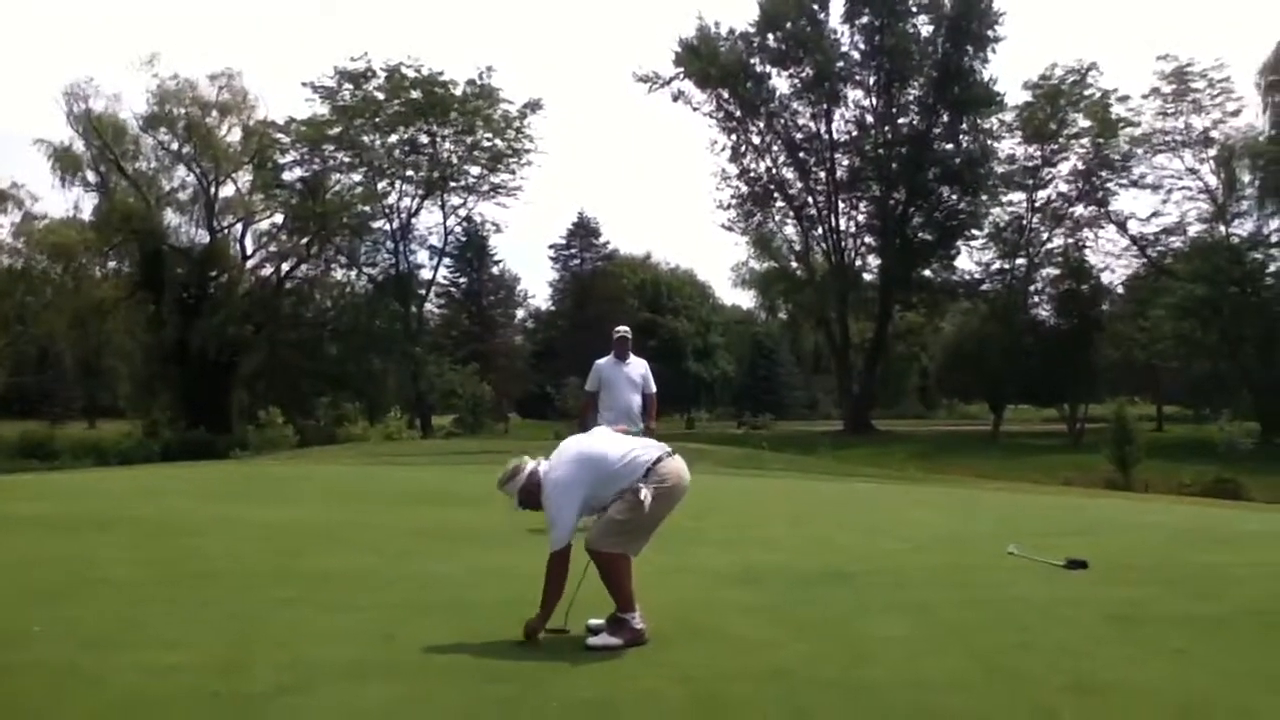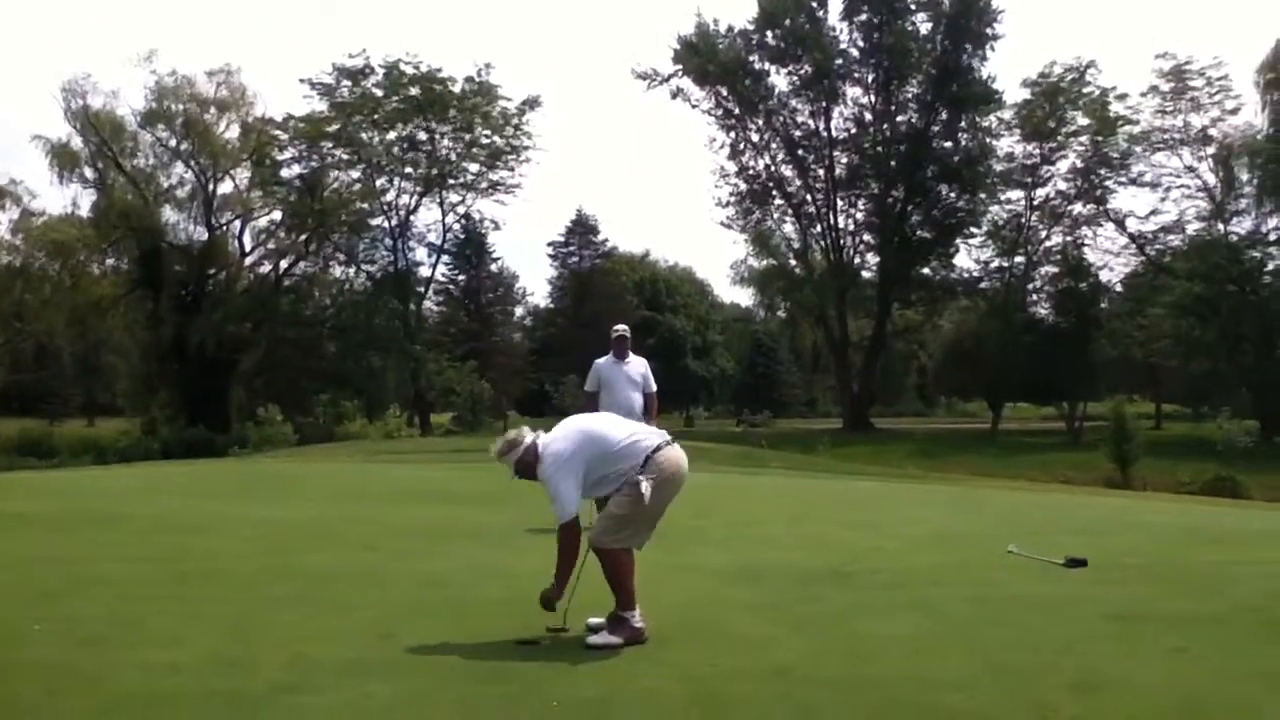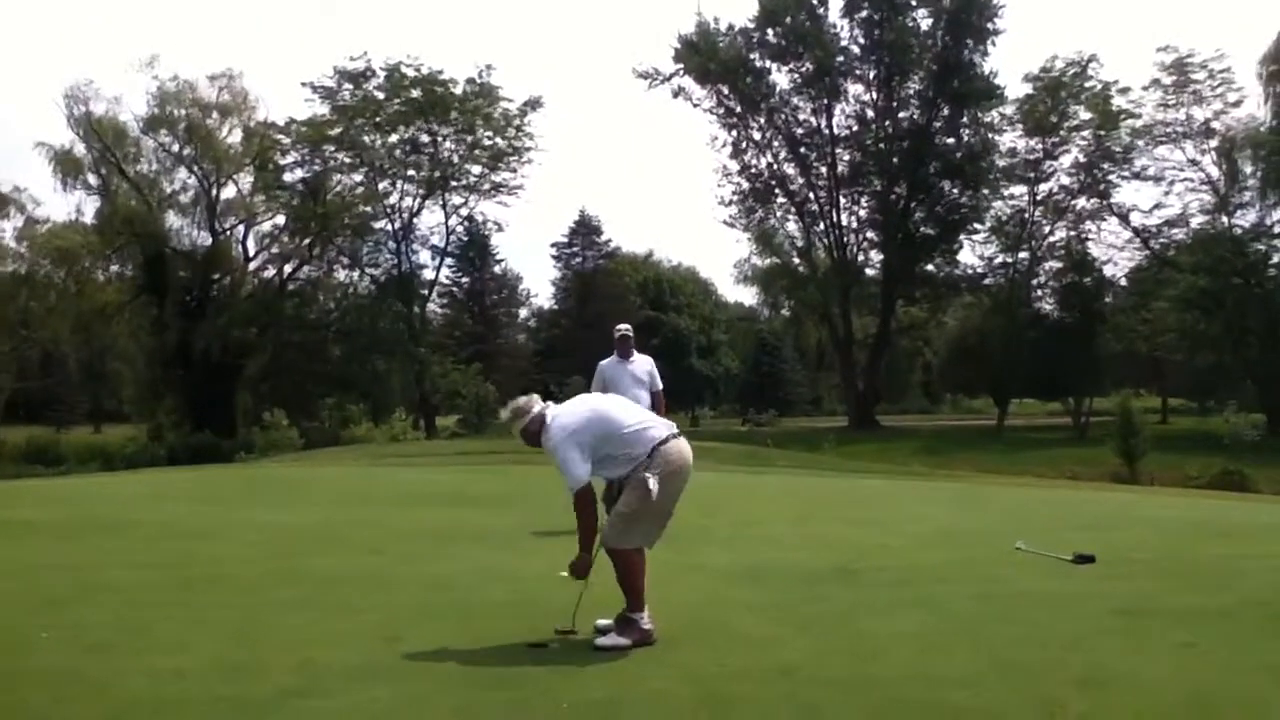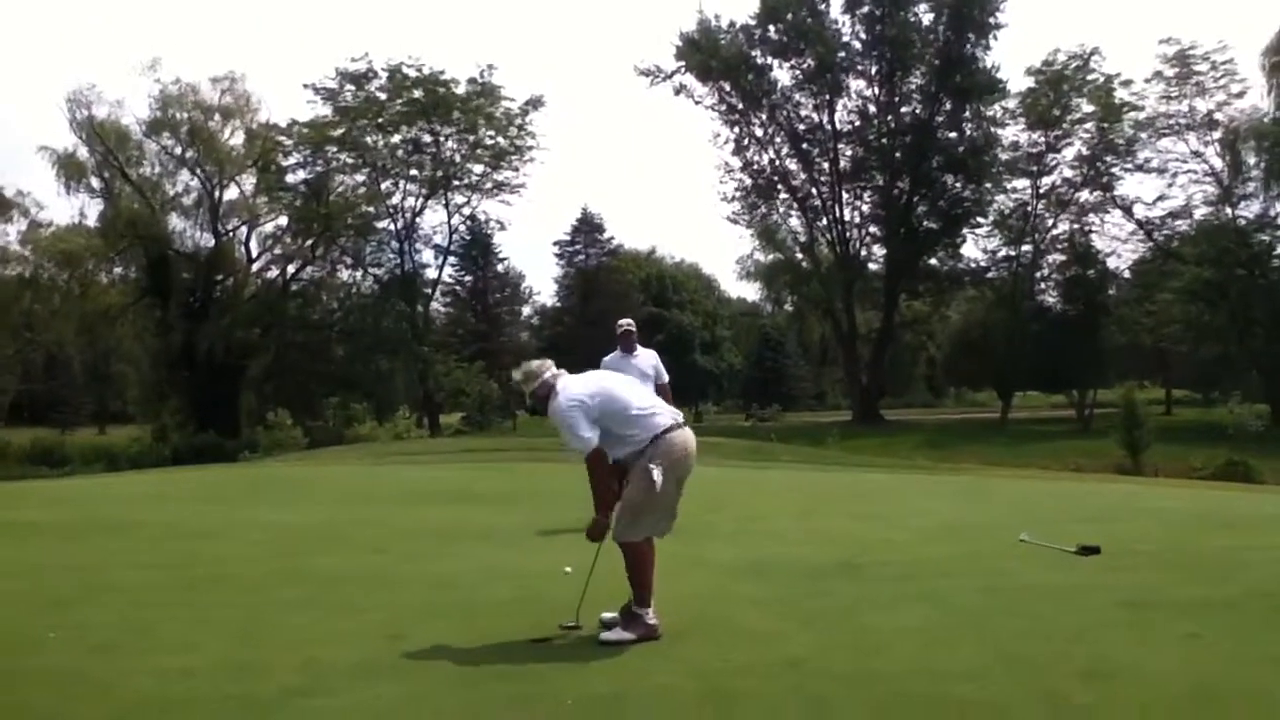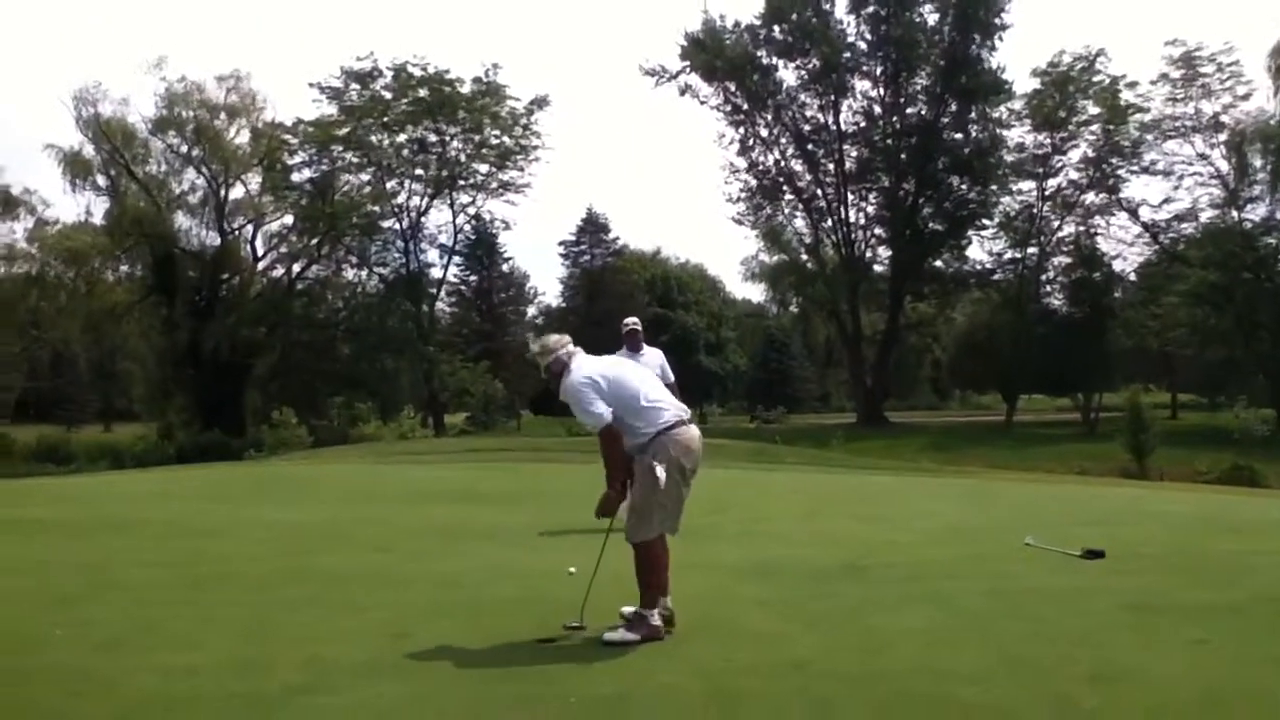
dt=0.1s
person 1, frame 1
left shoulder: (555, 488)
right shoulder: (564, 452)
left elbow: (559, 558)
right elbow: (621, 430)
left wrist: (541, 618)
left hip: (660, 478)
right hip: (671, 466)
left knee: (601, 545)
right knee: (615, 542)
left ankle: (630, 624)
right ankle: (625, 615)
person 1, frame 2
left shoulder: (553, 466)
right shoulder: (560, 435)
left elbow: (569, 531)
right elbow: (615, 424)
left wrist: (557, 588)
left hip: (658, 467)
right hip: (669, 455)
left knee: (605, 541)
right knee: (615, 537)
left ankle: (630, 622)
right ankle: (625, 613)
person 1, frame 3
left shoulder: (558, 436)
right shoulder: (577, 406)
left elbow: (584, 498)
left wrist: (584, 556)
right wrist: (616, 490)
left hip: (660, 459)
right hip: (674, 449)
left knee: (619, 540)
right knee: (629, 539)
left ankle: (638, 625)
right ankle: (634, 615)
person 1, frame 4
left shoulder: (564, 405)
right shoulder: (585, 382)
left elbow: (596, 462)
left wrist: (602, 515)
right wrist: (620, 476)
left hip: (665, 448)
right hip: (678, 437)
left knee: (630, 532)
right knee: (638, 530)
left ankle: (643, 618)
right ankle: (639, 607)
person 1, frame 5
left shoulder: (576, 382)
right shoulder: (606, 363)
left elbow: (611, 436)
left wrist: (614, 491)
right wrist: (627, 474)
left hip: (664, 443)
right hip: (684, 435)
left knee: (643, 534)
right knee: (653, 532)
left ankle: (648, 619)
right ankle: (660, 606)
